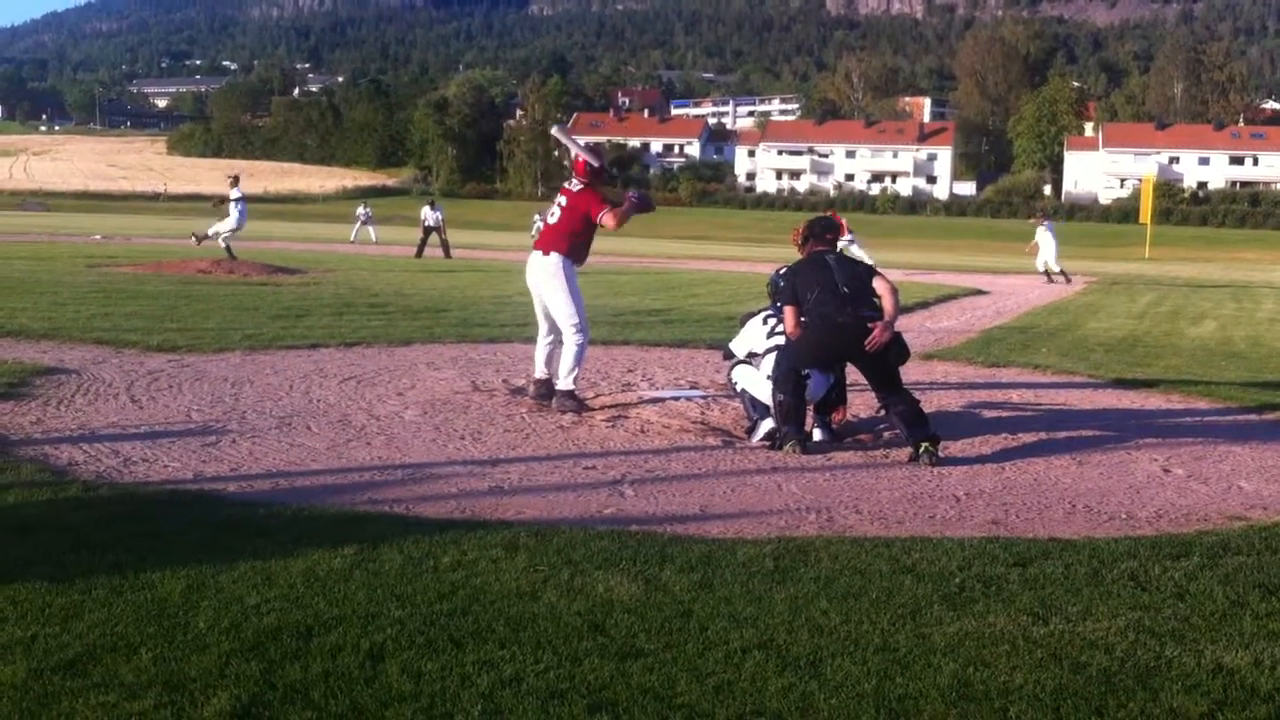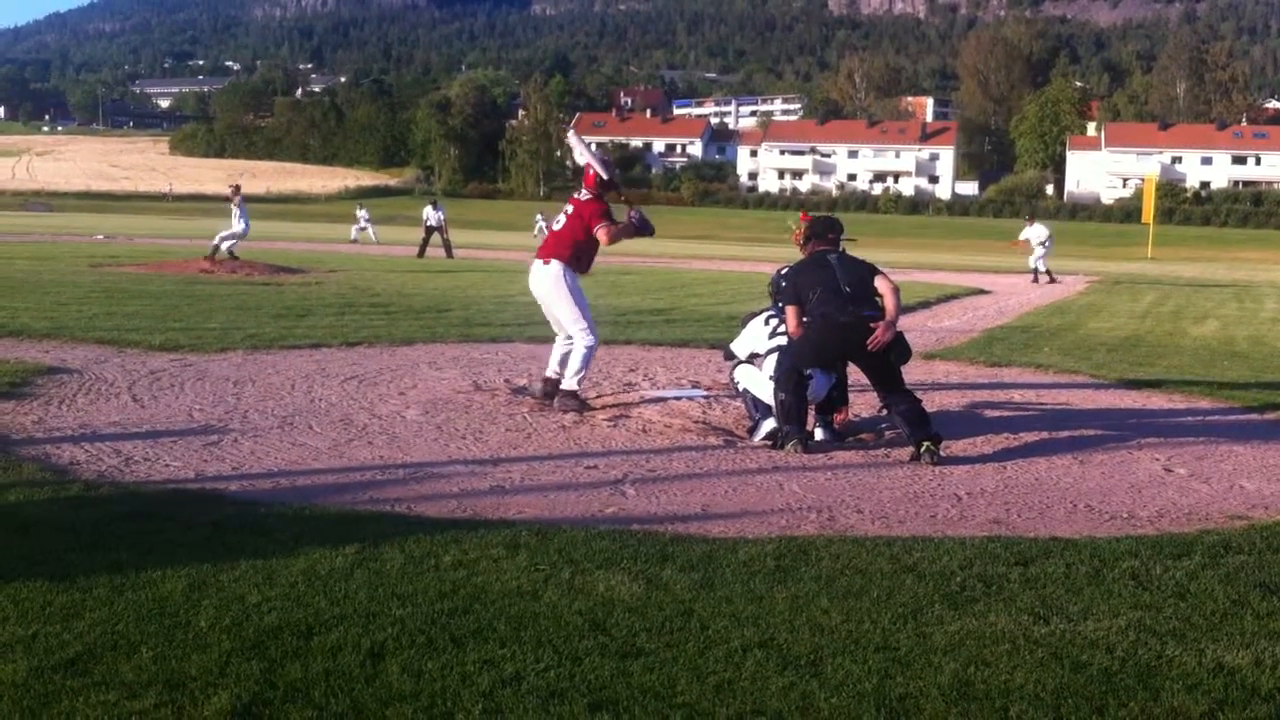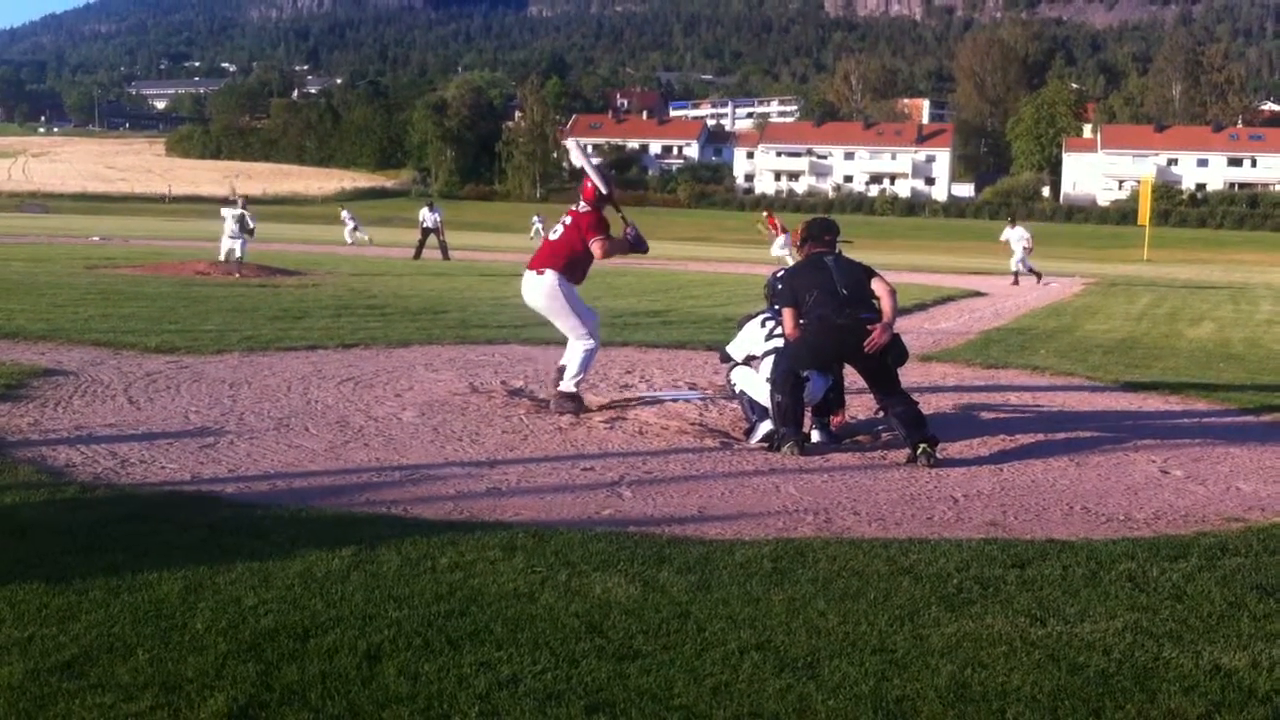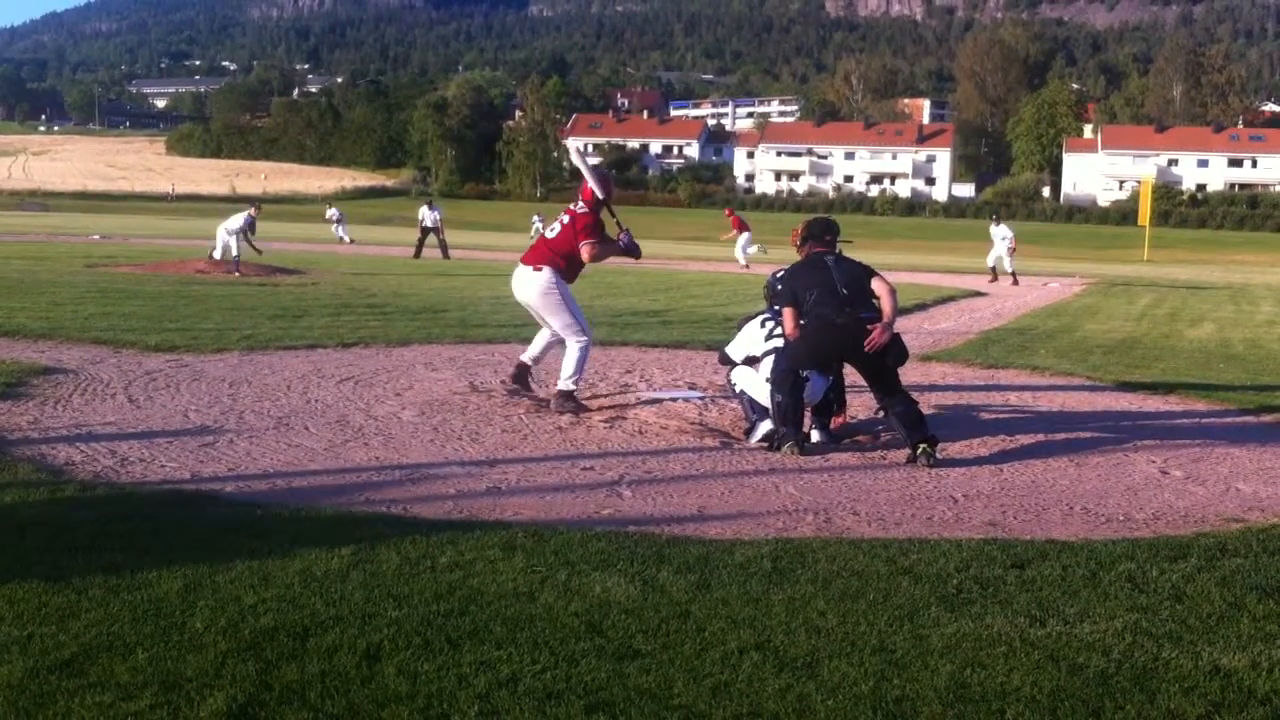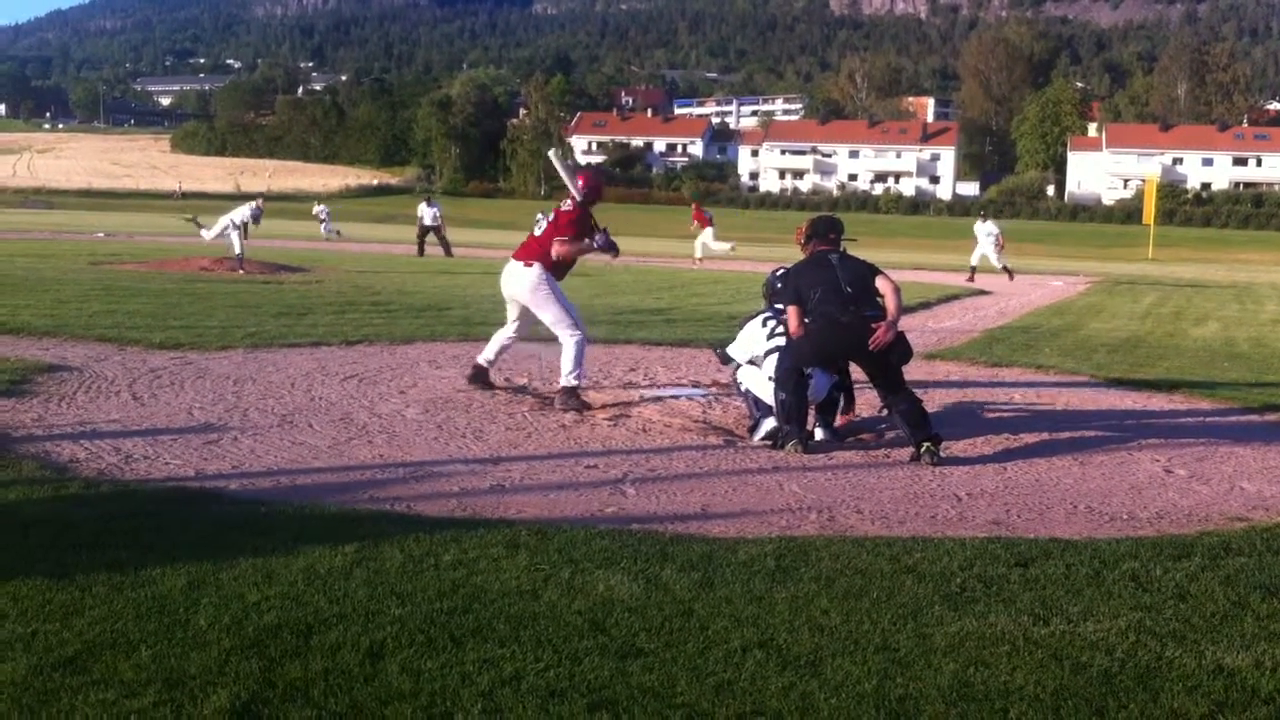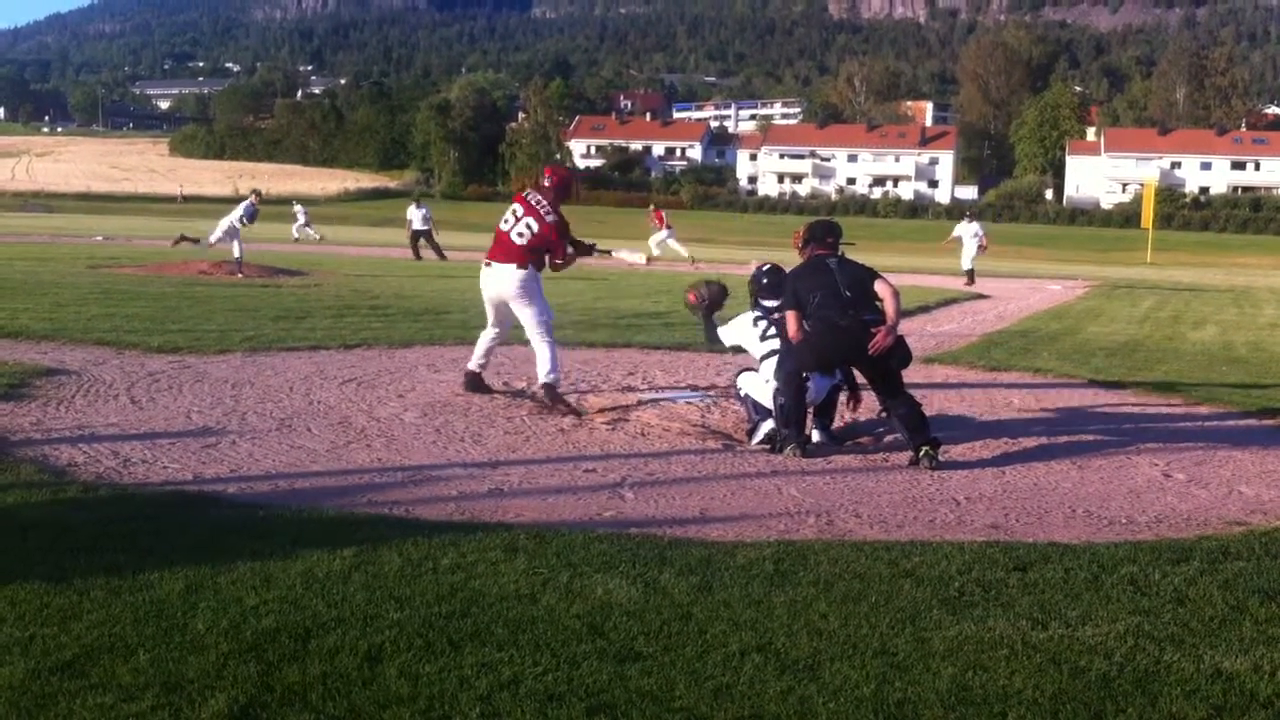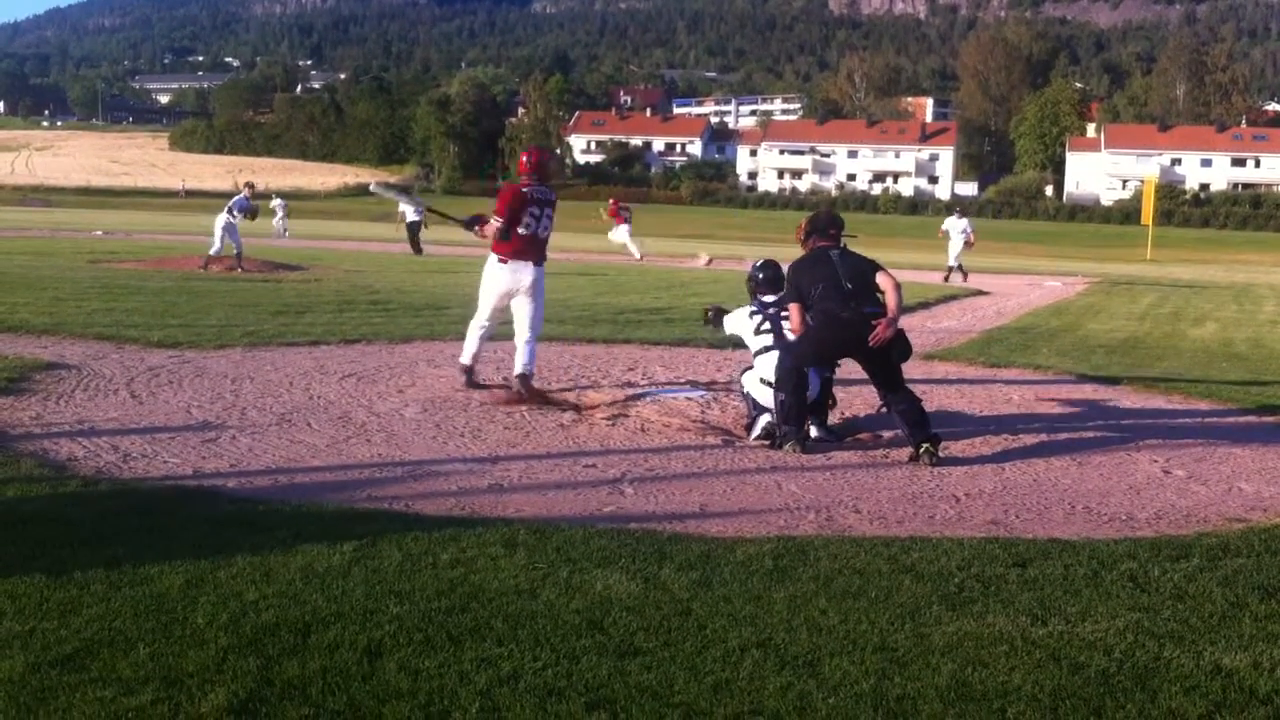
dt=0.2s
person 1, frame 1
left shoulder: (569, 188)
right shoulder: (588, 195)
left elbow: (603, 212)
right elbow: (613, 222)
left wrist: (630, 204)
right wrist: (632, 203)
left hip: (537, 263)
right hip: (556, 265)
left knee: (548, 330)
right knee: (575, 333)
left ankle: (541, 383)
right ankle: (564, 393)
person 1, frame 2
left shoulder: (580, 200)
right shoulder: (595, 205)
left elbow: (606, 230)
right elbow: (606, 238)
left wrist: (631, 226)
right wrist: (632, 224)
left hip: (540, 271)
right hip: (556, 273)
left knee: (567, 334)
right knee: (586, 337)
left ankle: (549, 383)
right ankle: (567, 393)
person 1, frame 3
left shoulder: (578, 213)
right shoulder: (592, 218)
left elbow: (599, 246)
right elbow: (601, 252)
left wrist: (628, 243)
right wrist: (628, 240)
left hip: (532, 282)
right hip: (550, 283)
left knee: (589, 321)
right knee: (587, 341)
left ankle: (564, 370)
right ankle: (565, 395)
person 1, frame 4
left shoulder: (574, 211)
right shoulder: (588, 219)
left elbow: (596, 244)
right elbow: (589, 255)
left wrist: (620, 245)
right wrist: (620, 246)
left hip: (522, 277)
right hip: (543, 280)
left knee: (556, 328)
right knee: (579, 338)
left ankle: (523, 367)
right ankle: (564, 395)
person 1, frame 5
left shoulder: (570, 209)
right shoulder: (575, 215)
left elbow: (588, 232)
right elbow: (558, 251)
left wrist: (602, 242)
right wrist: (594, 246)
left hip: (511, 274)
right hip: (533, 277)
left knee: (515, 326)
right knee: (573, 334)
left ankle: (480, 369)
right ankle: (567, 393)
person 1, frame 6
left shoulder: (523, 198)
right shoulder: (555, 223)
right elbow: (556, 266)
left wrist: (572, 243)
right wrist: (578, 252)
left hip: (490, 272)
right hip: (518, 278)
left knee: (495, 329)
right knee: (541, 336)
left ankle: (473, 375)
right ankle: (549, 388)
person 1, frame 7
left shoulder: (512, 192)
right shoulder: (551, 197)
left elbow: (493, 235)
left wrist: (480, 230)
right wrist: (494, 224)
left hip: (502, 267)
right hip: (532, 272)
left knee: (482, 320)
right knee: (527, 333)
left ankle: (467, 369)
right ankle: (522, 375)
person 2, frame 1
left shoulder: (796, 271)
right shoulder: (856, 265)
left elbow: (792, 328)
right elbow: (887, 289)
left wrist: (810, 349)
right wrist: (888, 323)
left hip: (825, 332)
right hip: (868, 330)
left knee: (786, 367)
right knee: (892, 390)
left ankle: (791, 437)
right ankle: (924, 444)
person 2, frame 2
left shoulder: (798, 271)
right shoulder: (858, 264)
left elbow: (794, 327)
right elbow: (889, 288)
left wrist: (812, 348)
right wrist: (890, 322)
left hip: (827, 331)
right hip: (870, 330)
left knee: (788, 367)
right knee: (893, 389)
left ankle: (792, 436)
right ankle: (926, 443)
person 2, frame 3
left shoulder: (794, 273)
right shoulder: (855, 266)
left elbow: (791, 329)
right elbow: (886, 290)
left wrist: (808, 350)
right wrist: (887, 324)
left hip: (824, 332)
right hip: (867, 332)
left knee: (784, 368)
right knee: (890, 391)
left ankle: (789, 438)
right ankle: (923, 445)
person 2, frame 4
left shoulder: (794, 273)
right shoulder: (855, 266)
left elbow: (791, 329)
right elbow: (886, 290)
left wrist: (809, 349)
right wrist: (887, 324)
left hip: (824, 332)
right hip: (867, 332)
left knee: (784, 367)
right knee: (890, 390)
left ankle: (789, 437)
right ankle: (922, 444)
person 2, frame 5
left shoulder: (798, 271)
right shoulder: (859, 264)
left elbow: (795, 327)
right elbow: (890, 288)
left wrist: (813, 347)
right wrist: (891, 322)
left hip: (828, 330)
right hip: (871, 330)
left knee: (788, 365)
right knee: (894, 388)
left ankle: (792, 435)
right ankle: (926, 443)
person 2, frame 6
left shoulder: (797, 275)
right shoulder: (858, 268)
left elbow: (794, 332)
right elbow: (889, 291)
left wrist: (811, 353)
right wrist: (891, 326)
left hip: (828, 335)
right hip: (870, 335)
left knee: (789, 369)
right knee: (894, 392)
left ankle: (791, 440)
right ankle: (925, 447)
person 2, frame 7
left shoulder: (800, 267)
right shoulder: (859, 260)
left elbow: (797, 324)
right elbow: (890, 284)
left wrist: (814, 345)
right wrist: (892, 319)
left hip: (830, 328)
right hip: (872, 327)
left knee: (790, 364)
right knee: (894, 387)
left ankle: (791, 436)
right ankle: (925, 443)
person 3, frame 1
left shoulder: (760, 320)
left elbow: (728, 354)
right wrist: (841, 401)
left hip: (772, 391)
right hip: (811, 392)
left knee: (738, 370)
right knee: (833, 372)
left ankle: (762, 422)
right ankle: (822, 427)
person 3, frame 2
left shoulder: (762, 320)
left elbow: (729, 355)
right wrist: (842, 402)
left hip: (774, 392)
right hip: (813, 393)
left knee: (740, 369)
right knee: (833, 371)
left ankle: (764, 421)
right ankle: (824, 426)
person 3, frame 3
left shoulder: (758, 322)
left elbow: (725, 357)
right elbow: (835, 366)
right wrist: (839, 405)
left hip: (771, 394)
right hip: (810, 395)
left knee: (737, 371)
right knee: (829, 373)
left ankle: (761, 424)
right ankle: (820, 428)
person 3, frame 4
left shoulder: (757, 323)
left elbow: (724, 359)
right elbow: (835, 366)
right wrist: (840, 404)
left hip: (771, 393)
right hip: (810, 395)
left knee: (737, 371)
right knee: (831, 373)
left ankle: (761, 423)
right ankle: (820, 428)
person 3, frame 5
left shoulder: (758, 322)
left elbow: (726, 358)
left wrist: (719, 351)
right wrist: (849, 398)
left hip: (775, 392)
right hip: (814, 392)
left knee: (743, 371)
right knee: (835, 372)
left ankle: (765, 421)
right ankle: (824, 426)
person 3, frame 6
left shoulder: (748, 320)
left elbow: (714, 337)
left wrist: (706, 313)
right wrist: (852, 386)
left hip: (773, 394)
right hip: (812, 393)
left knee: (744, 377)
right knee: (836, 374)
left ankle: (763, 424)
right ankle: (821, 428)
person 3, frame 7
left shoulder: (746, 315)
left elbow: (719, 320)
left wrist: (714, 313)
right wrist: (827, 391)
left hip: (769, 394)
right hip: (806, 390)
left knee: (748, 375)
right knee: (823, 367)
left ankle: (761, 418)
right ankle: (817, 425)
